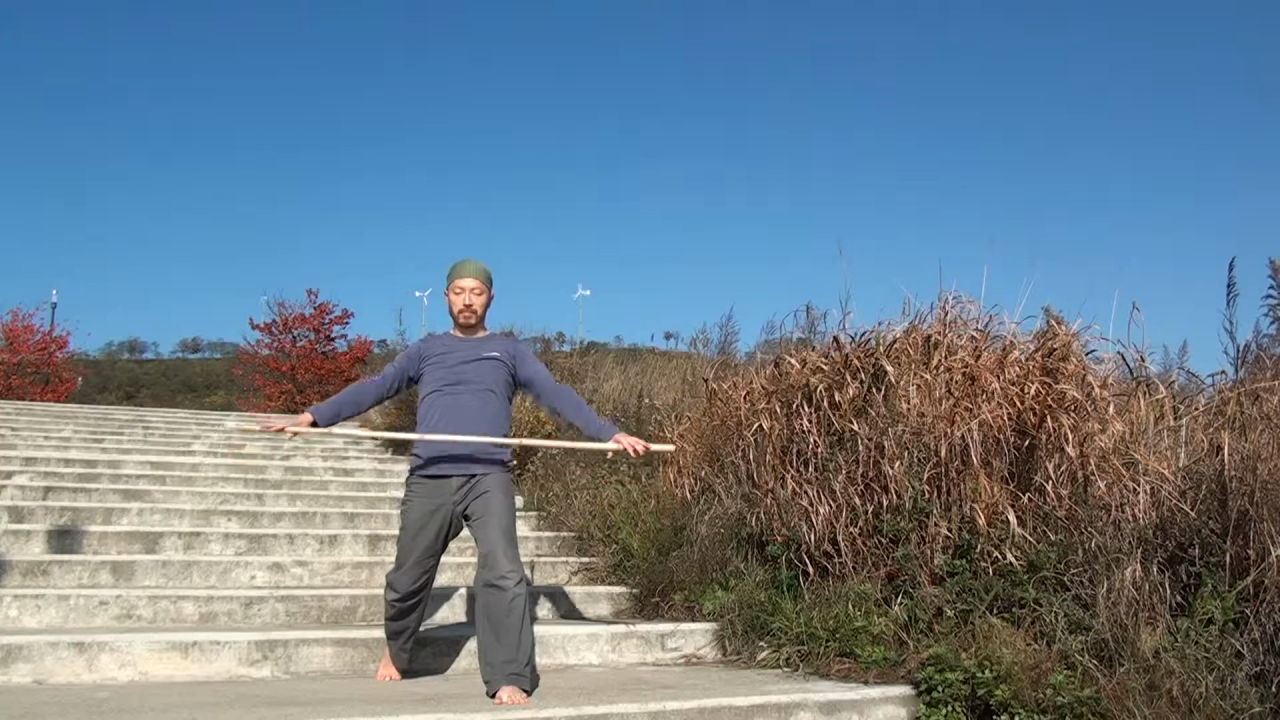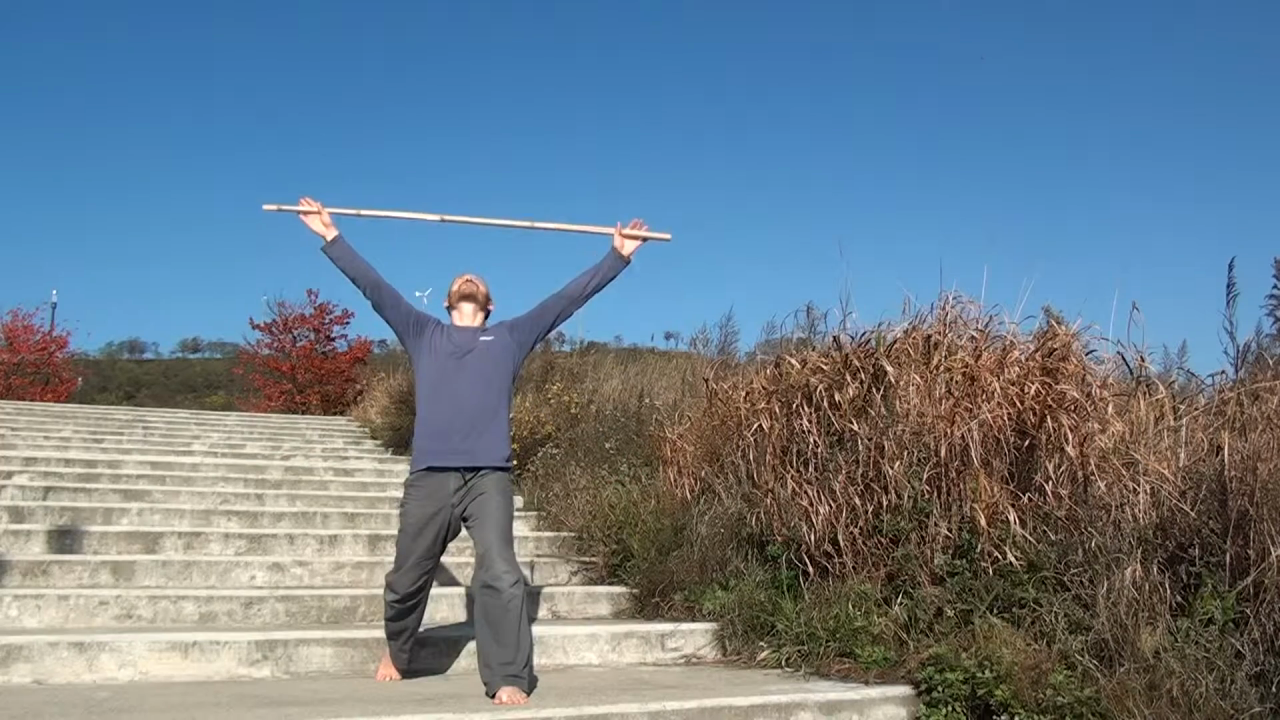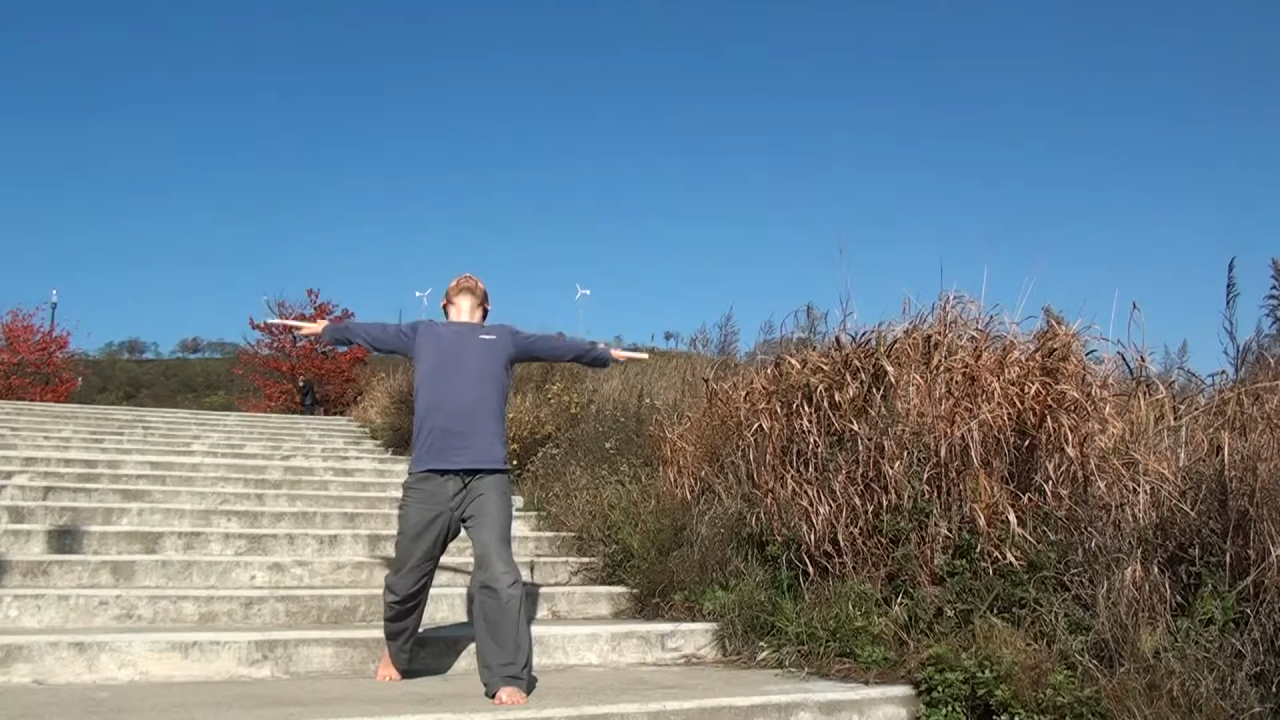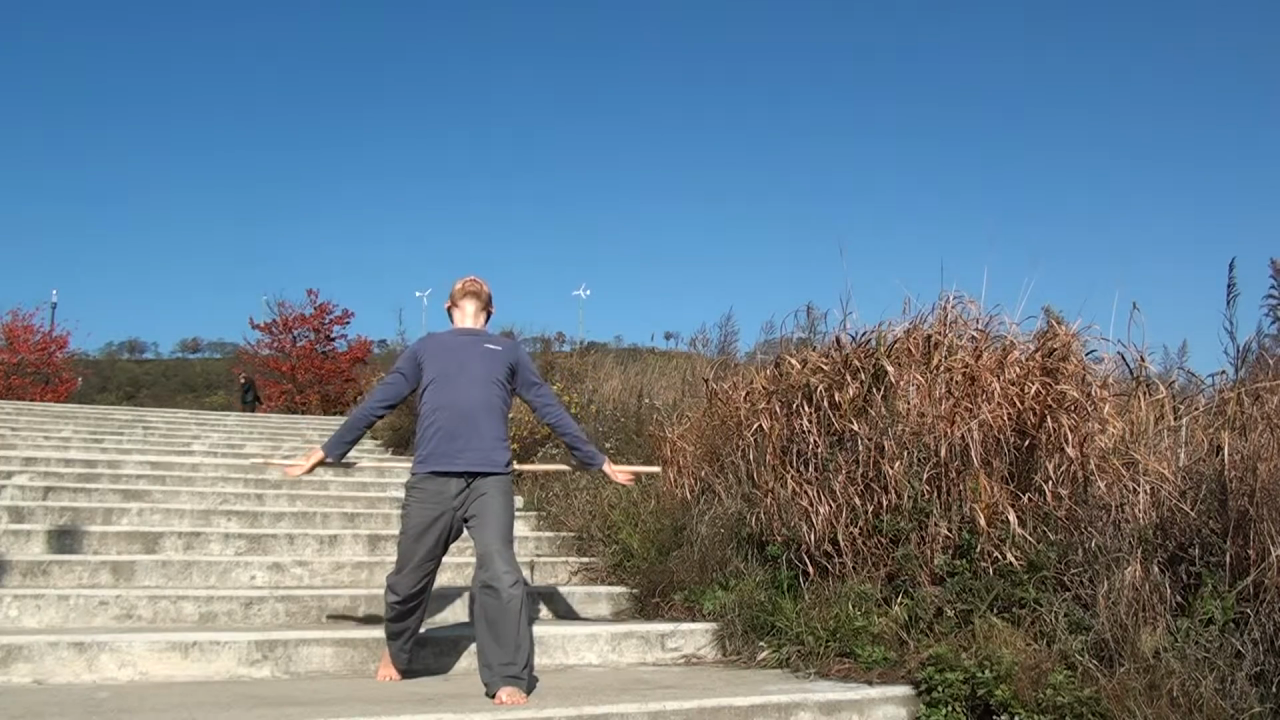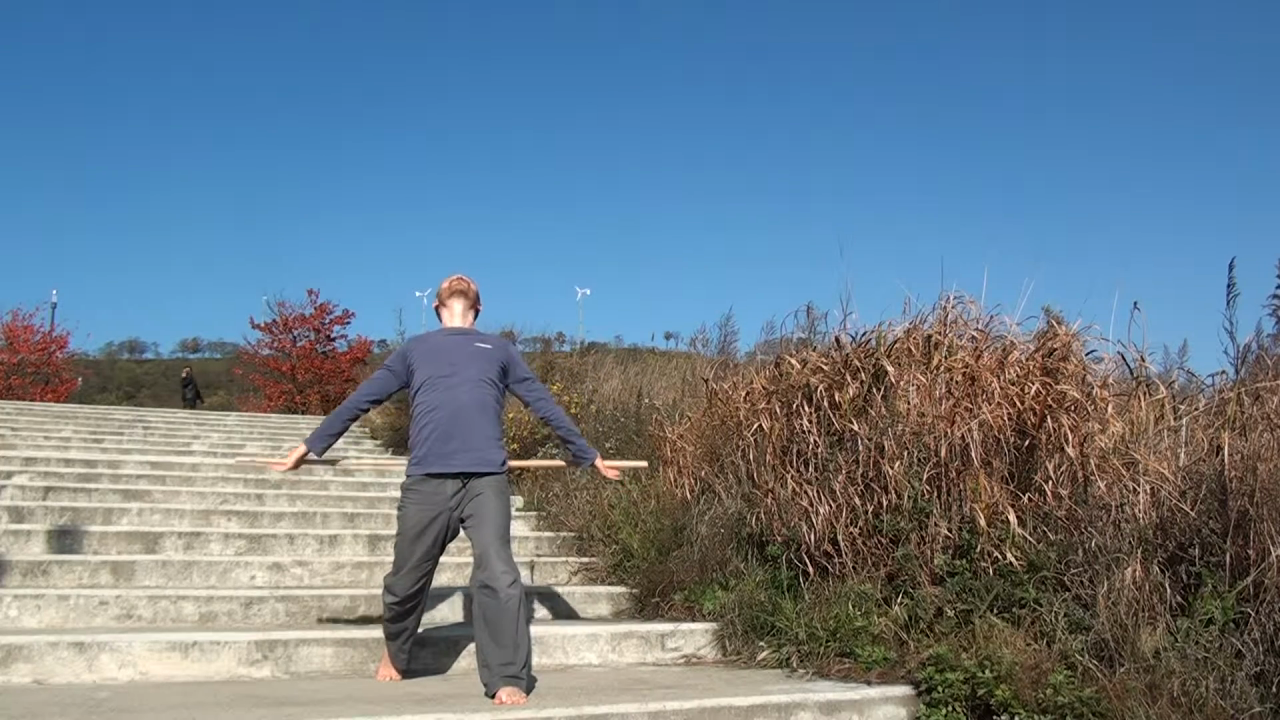
dt=1s
person 1, frame 1
left shoulder: (510, 350)
right shoulder: (425, 349)
left elbow: (555, 392)
right elbow: (376, 386)
left wrist: (612, 432)
right wrist: (314, 414)
left hip: (490, 477)
right hip: (428, 479)
left knee: (503, 574)
right knee: (407, 578)
left ankle: (509, 679)
right ankle: (396, 653)
person 1, frame 2
left shoulder: (510, 337)
right shoulder: (423, 333)
left elbow: (570, 297)
right elbow: (372, 285)
left wrist: (618, 256)
right wrist: (330, 236)
left hip: (490, 476)
right hip: (429, 477)
left knee: (500, 575)
right knee: (408, 578)
left ankle: (510, 680)
right ankle: (396, 654)
person 1, frame 3
left shoulder: (504, 338)
right shoulder: (422, 334)
left elbow: (562, 349)
right elbow: (369, 334)
left wrist: (604, 355)
right wrist: (328, 329)
left hip: (488, 476)
right hip: (428, 477)
left knee: (498, 575)
right knee: (407, 577)
left ankle: (509, 680)
right ankle: (395, 653)
person 1, frame 4
left shoulder: (509, 351)
right shoulder: (425, 347)
left elbow: (552, 410)
right elbow: (376, 404)
left wrist: (598, 461)
right wrist: (327, 452)
left hip: (490, 478)
right hip: (430, 479)
left knee: (500, 574)
right knee: (409, 577)
left ankle: (510, 680)
right ankle: (396, 653)
person 1, frame 5
left shoulder: (499, 349)
right shoulder: (415, 349)
left elbow: (545, 403)
right elbow: (362, 397)
left wrist: (588, 454)
right wrist: (311, 444)
left hip: (487, 478)
right hip: (426, 480)
left knee: (498, 575)
right knee: (406, 579)
left ankle: (509, 680)
right ankle: (395, 655)
